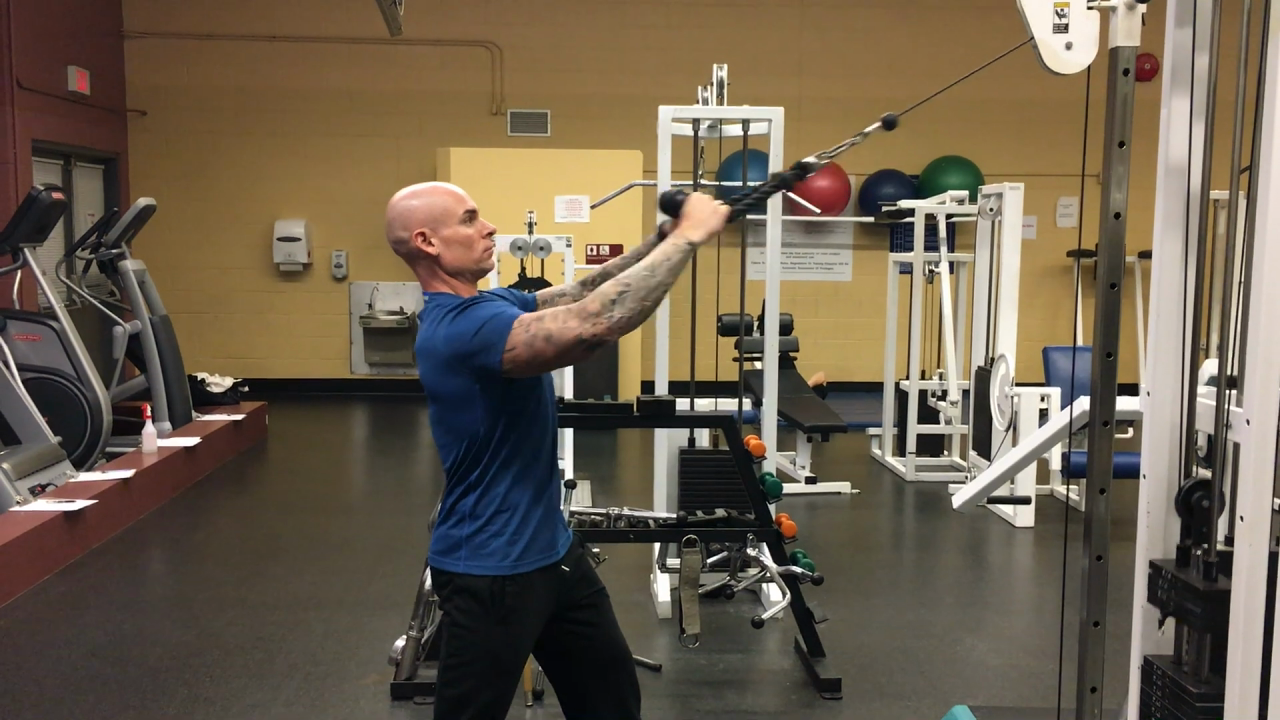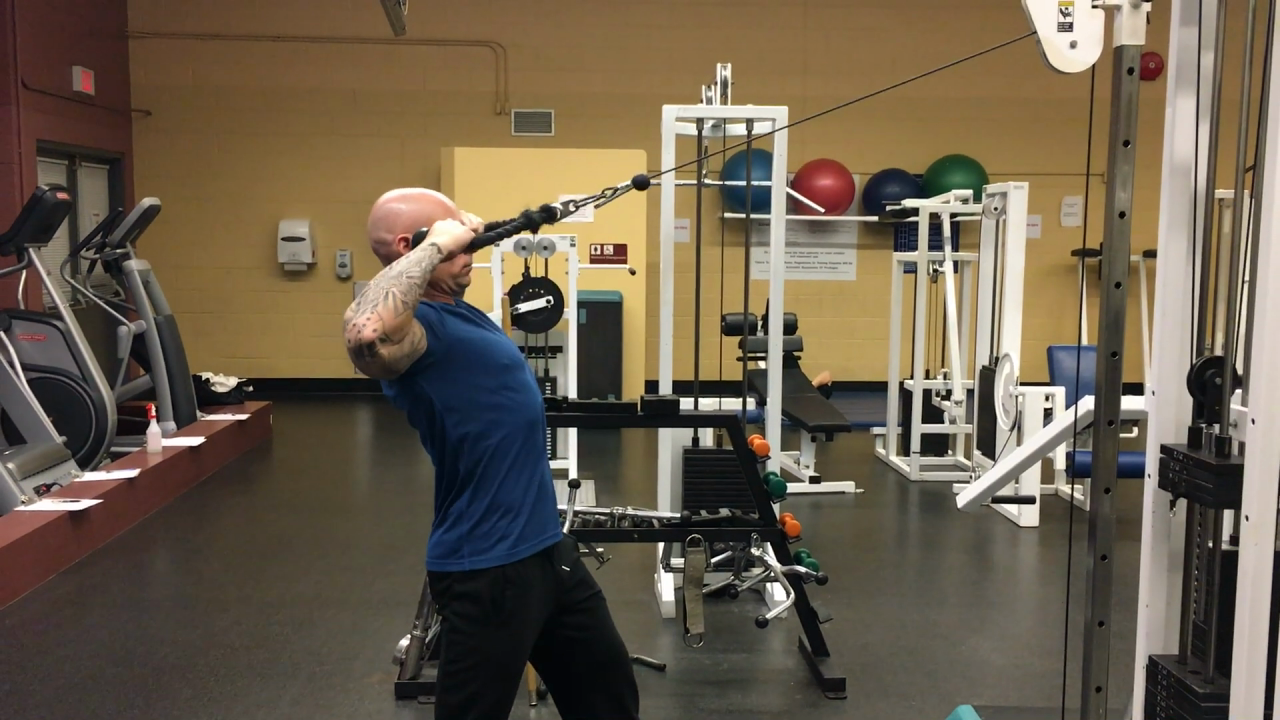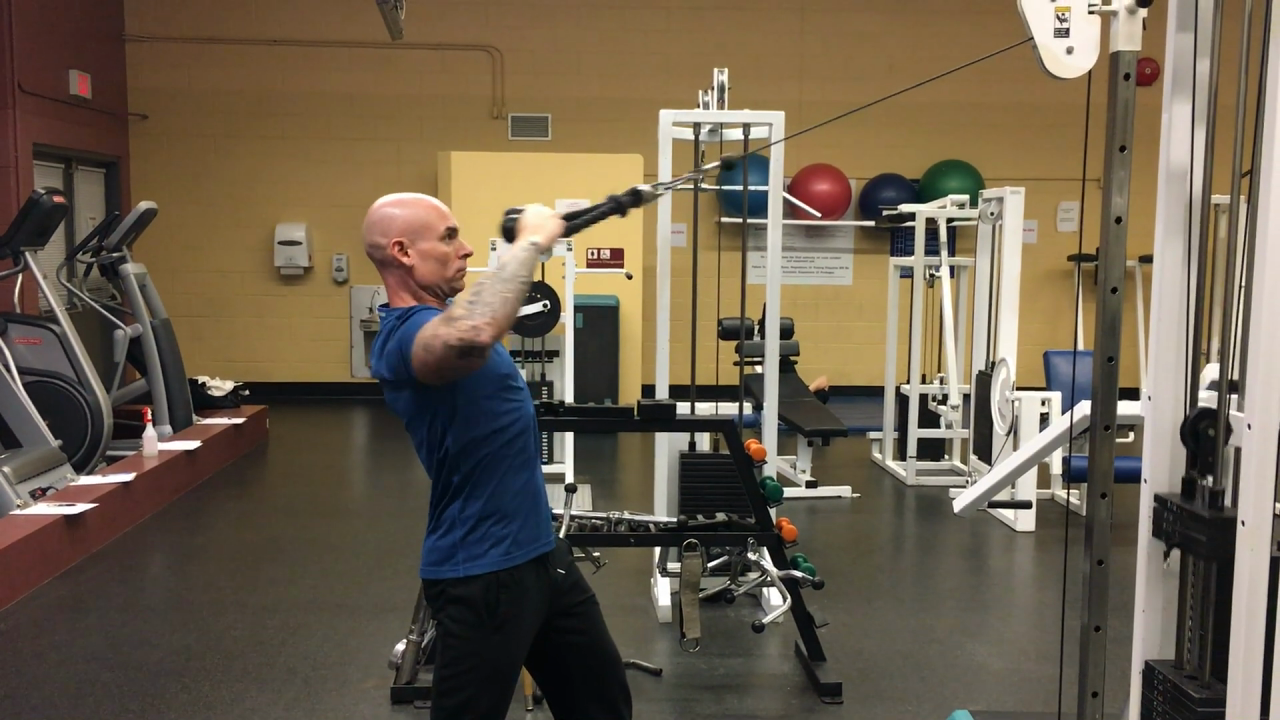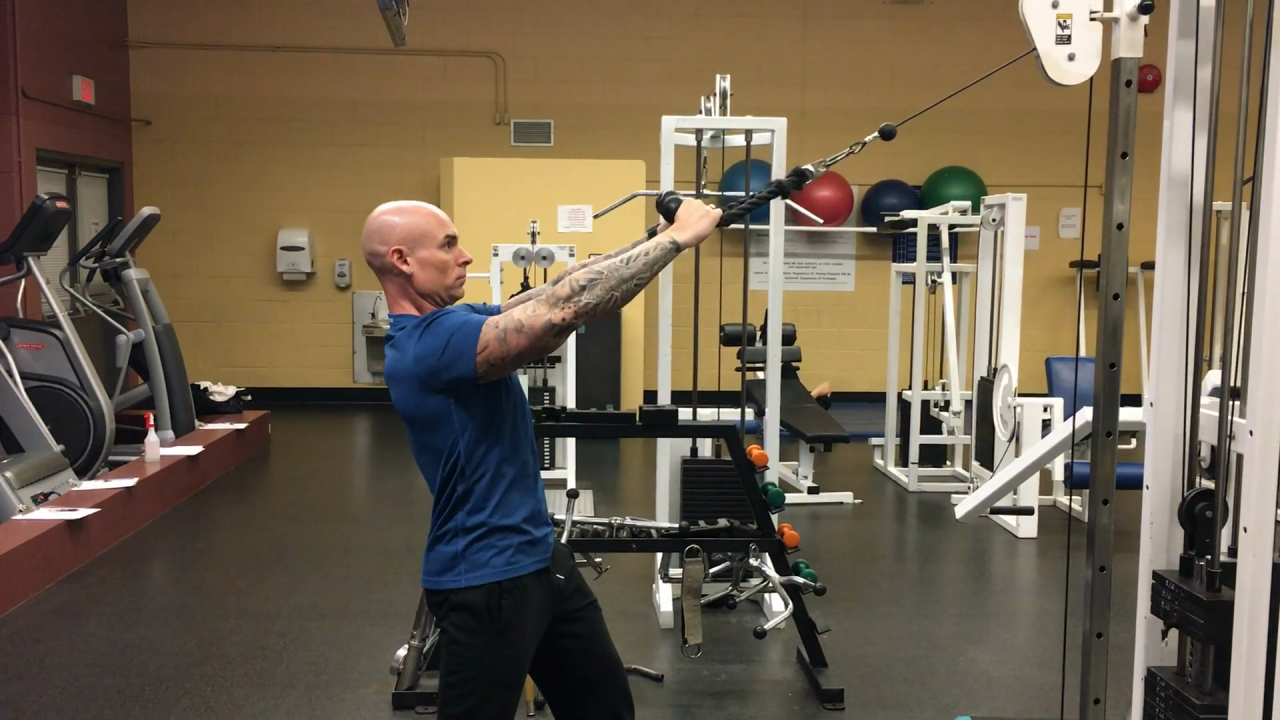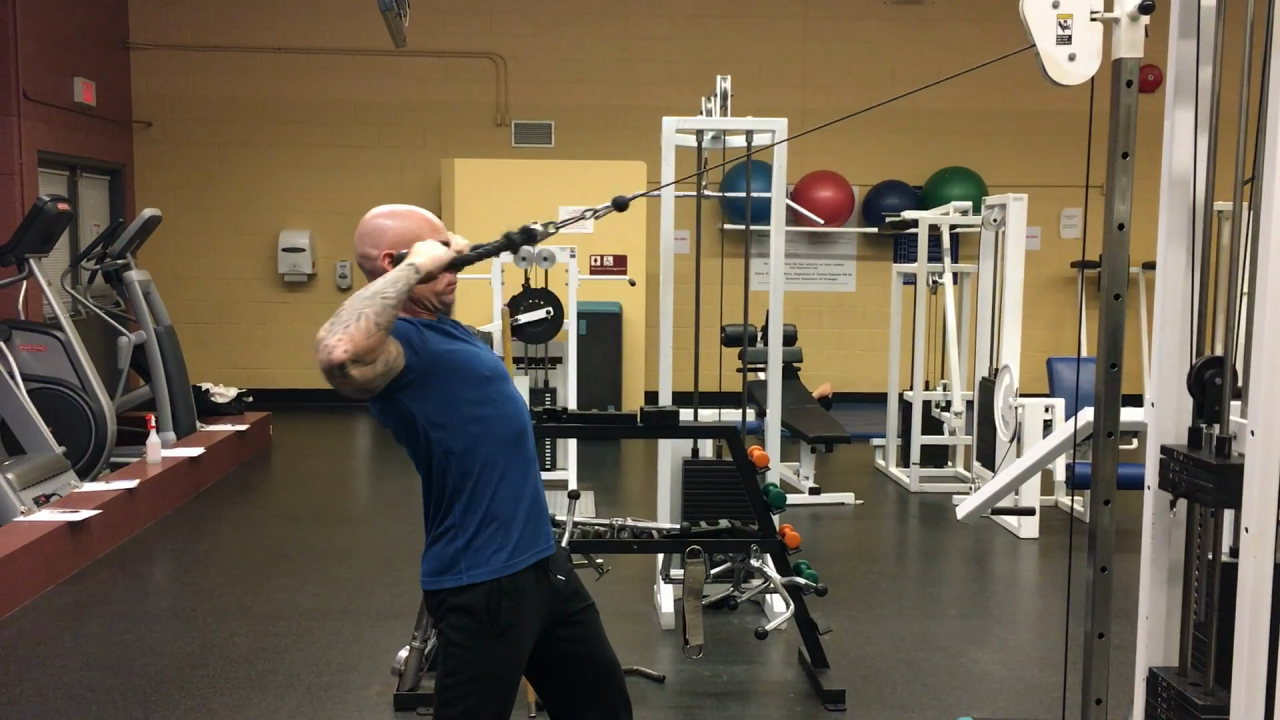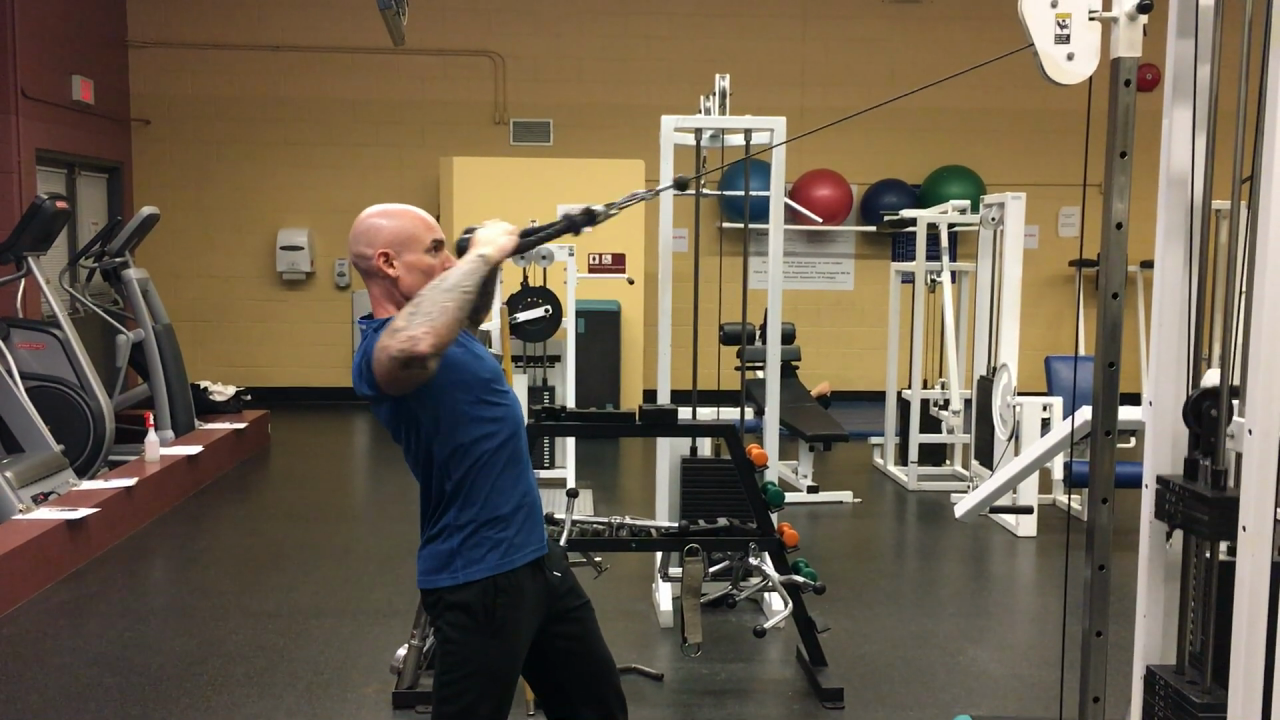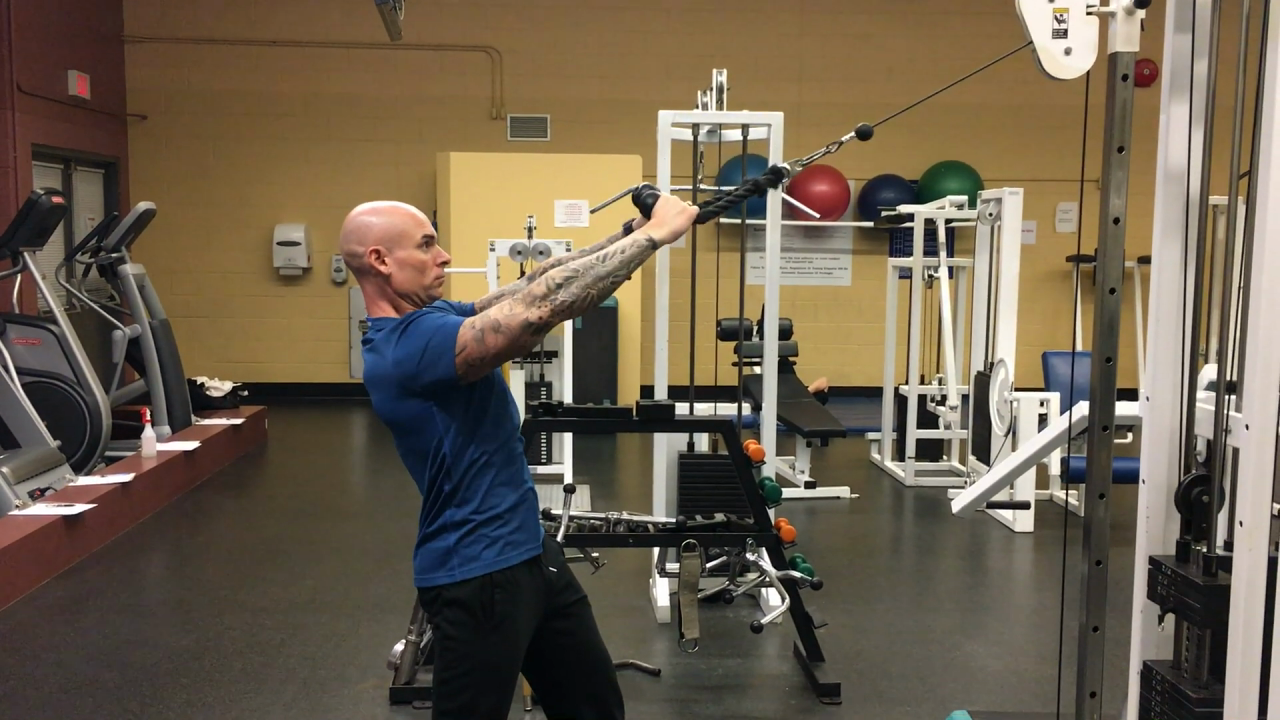
dt=0.7s
person 1, frame 1
left shoulder: (490, 302)
right shoulder: (461, 328)
left elbow: (580, 292)
right elbow: (592, 324)
left wrist: (663, 237)
right wrist: (688, 237)
left hip: (550, 548)
right hip: (490, 569)
person 1, frame 2
left shoulder: (449, 312)
right shoulder: (412, 329)
right elbow: (365, 332)
left wrist: (463, 237)
right wrist: (437, 244)
left hip: (546, 546)
right hip: (488, 566)
person 1, frame 3
left shoulder: (434, 322)
right shoulder: (406, 334)
left elbow: (476, 319)
right elbow: (472, 335)
left wrist: (529, 240)
right wrist: (530, 243)
left hip: (538, 550)
right hip: (482, 572)
person 1, frame 4
left shoulder: (449, 322)
right shoulder: (428, 346)
left elbow: (549, 297)
right elbow: (563, 311)
left wrist: (656, 237)
right wrist: (676, 238)
left hip: (536, 556)
right hip: (485, 580)
person 1, frame 5
left shoulder: (433, 324)
right shoulder: (386, 342)
right elbow: (339, 352)
left wrist: (447, 259)
right wrist: (416, 266)
left hip: (539, 557)
right hip: (483, 579)
person 1, frame 6
left shoulder: (416, 327)
right shoulder: (389, 345)
left elbow: (465, 315)
right elbow: (419, 345)
left wrist: (487, 258)
right wrist: (481, 255)
left hip: (532, 553)
right hip: (480, 575)
person 1, frame 7
left shoulder: (429, 320)
right shoulder: (408, 346)
left elbow: (527, 289)
right elbow: (541, 307)
left wrist: (632, 232)
right wrist: (654, 235)
left hip: (529, 550)
right hip: (478, 575)
